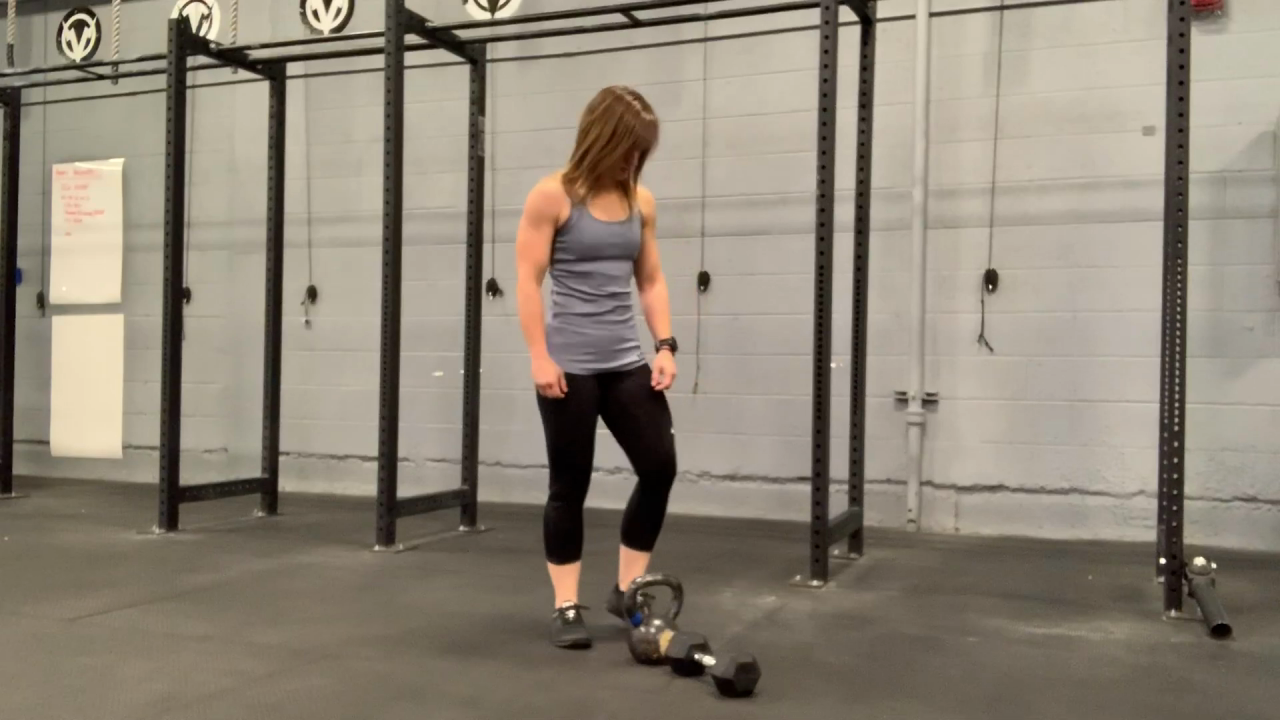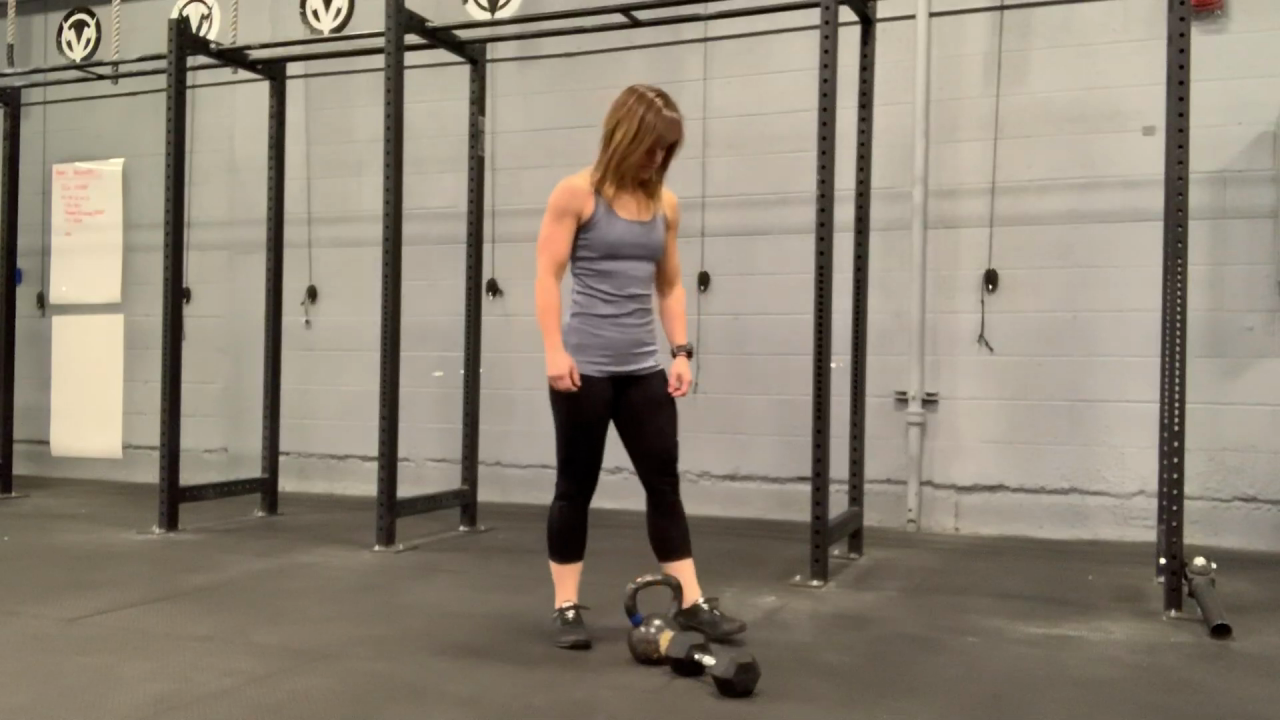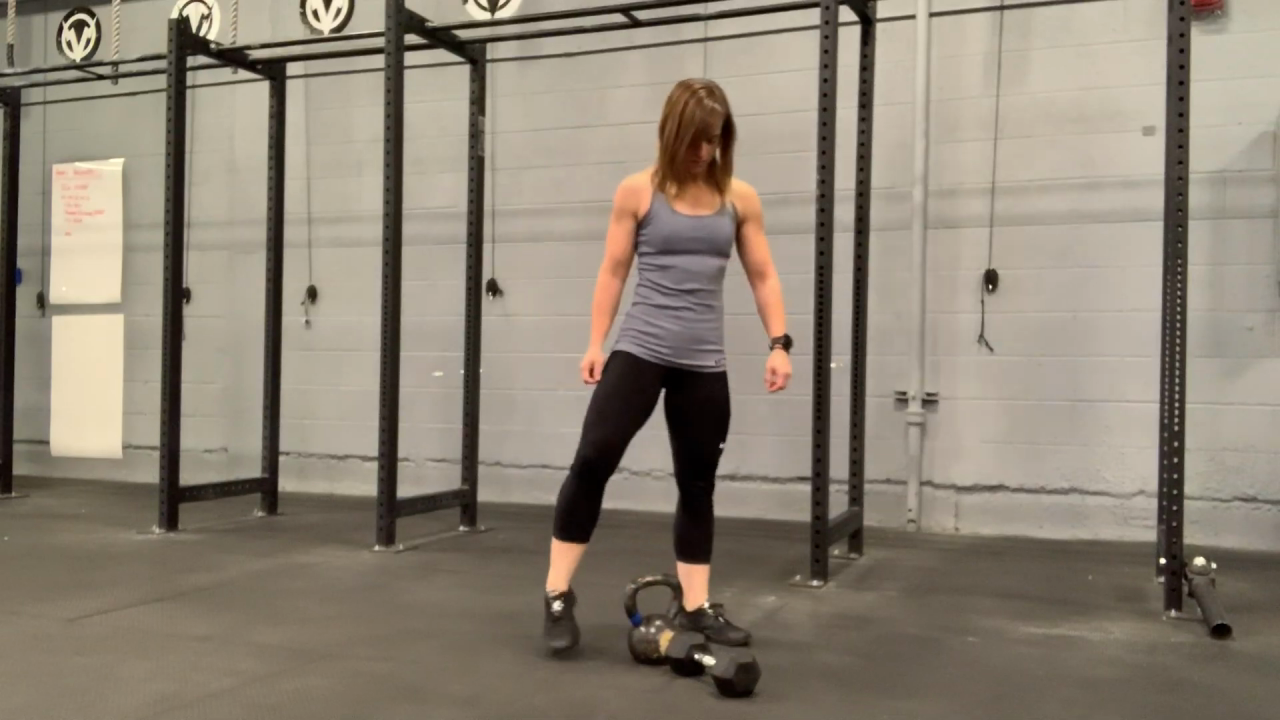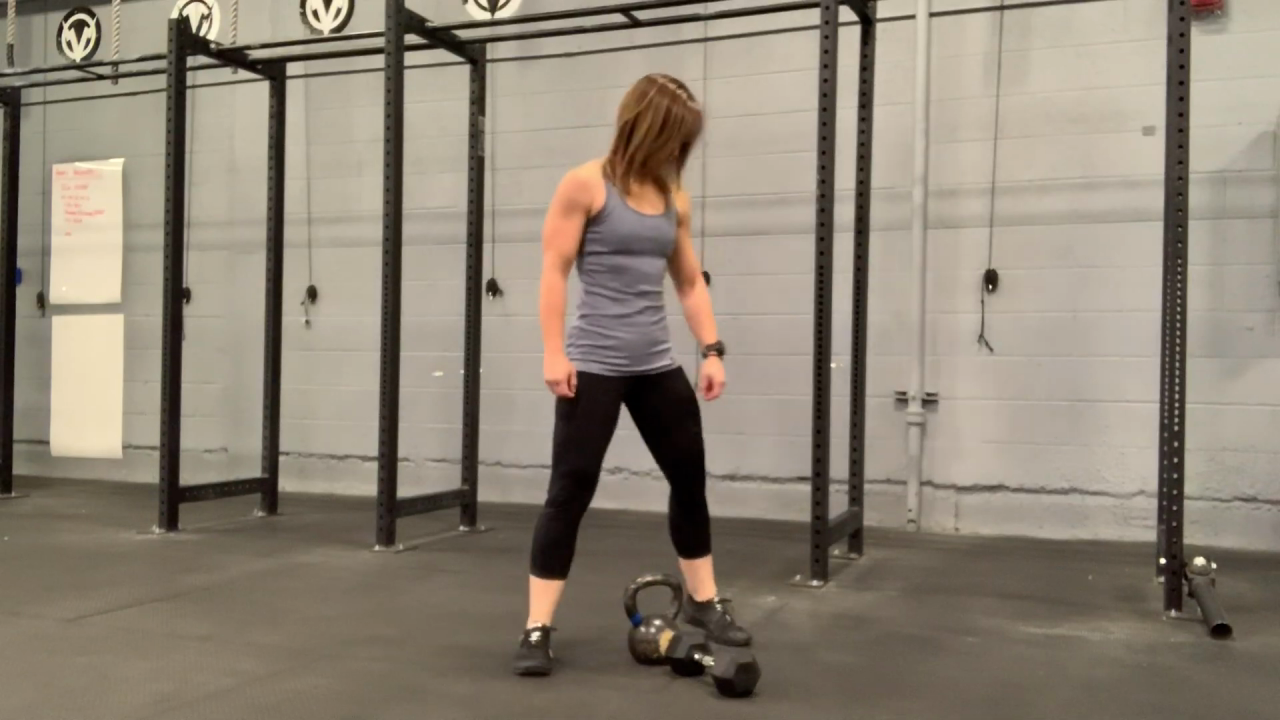
dt=0.5s
person 1, frame 1
left shoulder: (640, 201)
right shoulder: (552, 196)
right elbow: (529, 280)
left wrist: (665, 345)
right wrist: (539, 356)
left hip: (626, 362)
right hip: (570, 366)
left knee: (659, 468)
right knee: (570, 486)
left ankle: (627, 589)
right ankle: (566, 606)
person 1, frame 2
left shoulder: (664, 204)
right shoulder: (576, 194)
right elbow: (547, 275)
left wrist: (681, 352)
right wrist: (554, 350)
left hip: (643, 367)
right hip: (586, 365)
left knee: (664, 482)
right knee: (576, 486)
left ankle: (692, 603)
right ankle: (566, 606)
person 1, frame 3
left shoulder: (740, 198)
right shoulder: (638, 191)
left elbow: (763, 276)
right elbow: (613, 271)
left wrist: (779, 343)
right wrist: (594, 343)
left hip: (705, 362)
right hip: (639, 349)
left knee: (698, 483)
right knee: (593, 460)
left ankle: (696, 606)
right ankle: (558, 595)
person 1, frame 4
left shoulder: (674, 199)
right shoulder: (585, 185)
left elbow: (689, 282)
right elbow: (554, 271)
left wrist: (713, 350)
right wrist: (553, 351)
left hip: (657, 364)
right hip: (594, 363)
left knee: (689, 477)
right knee: (570, 489)
left ankle: (703, 600)
right ankle: (536, 628)
